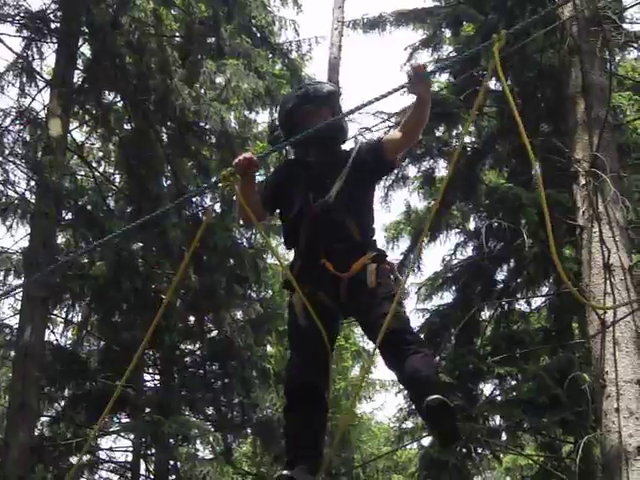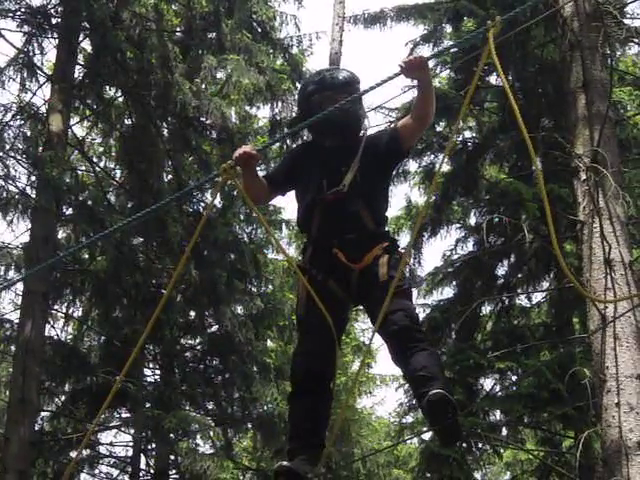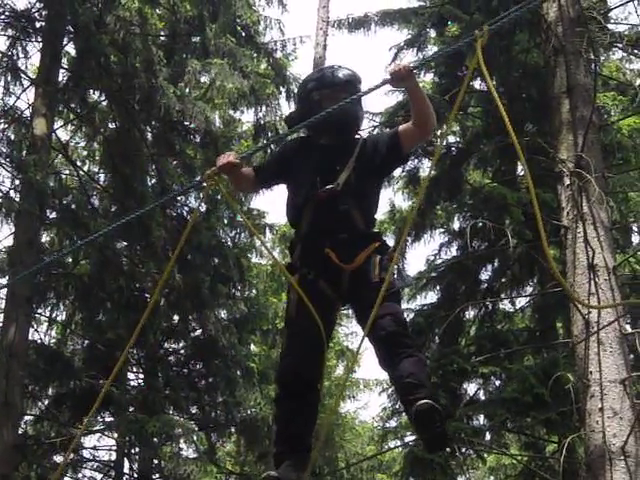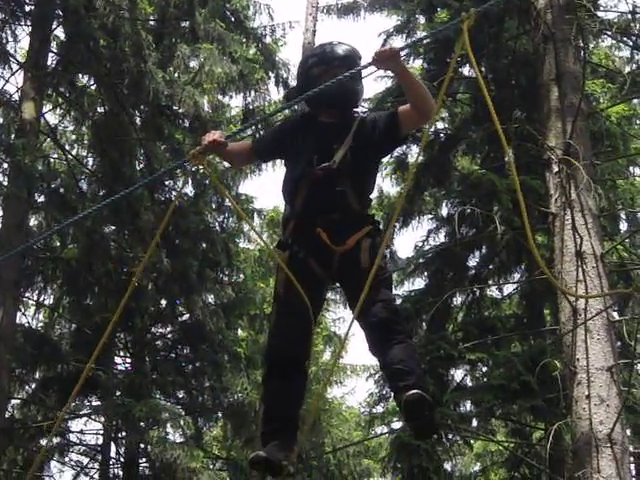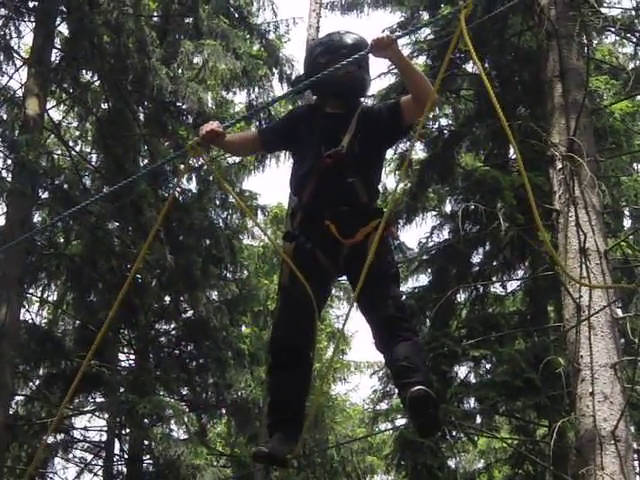
dt=1s
person 1, frame 1
left shoulder: (359, 159)
right shoulder: (289, 173)
left elbow: (406, 135)
right elbow: (252, 214)
left wrist: (422, 95)
right wrist: (247, 179)
left hip: (364, 271)
right hip: (312, 281)
left knee: (396, 335)
right knee: (305, 372)
person 1, frame 2
left shoulder: (375, 147)
right shoulder: (303, 157)
left elbow: (420, 120)
right elbow: (261, 196)
left wrist: (423, 81)
right wrist: (248, 169)
left hip: (376, 261)
right hip: (322, 268)
left knee: (403, 328)
right knee: (311, 360)
person 1, frame 3
left shoulder: (371, 148)
right shoulder: (297, 152)
left elbow: (424, 128)
right elbow: (251, 182)
left wrist: (411, 86)
right wrist: (233, 170)
left hip: (365, 262)
right hip: (312, 267)
left knee: (390, 332)
right knee: (299, 363)
person 1, frame 4
left shoulder: (370, 128)
right shoulder: (296, 129)
left elbow: (424, 111)
right elbow: (247, 153)
left wrist: (398, 68)
right wrist: (220, 146)
left hip: (357, 243)
right hip: (303, 247)
left knee: (382, 318)
right knee: (286, 343)
right ankle: (277, 442)
person 1, frame 5
left shoulder: (374, 118)
right shoulder: (302, 120)
left elbow: (425, 101)
right elbow: (252, 143)
left wrist: (396, 57)
right wrist: (219, 137)
left hip: (364, 235)
right hip: (310, 238)
left knee: (389, 314)
right knee: (291, 335)
right ankle: (282, 434)
